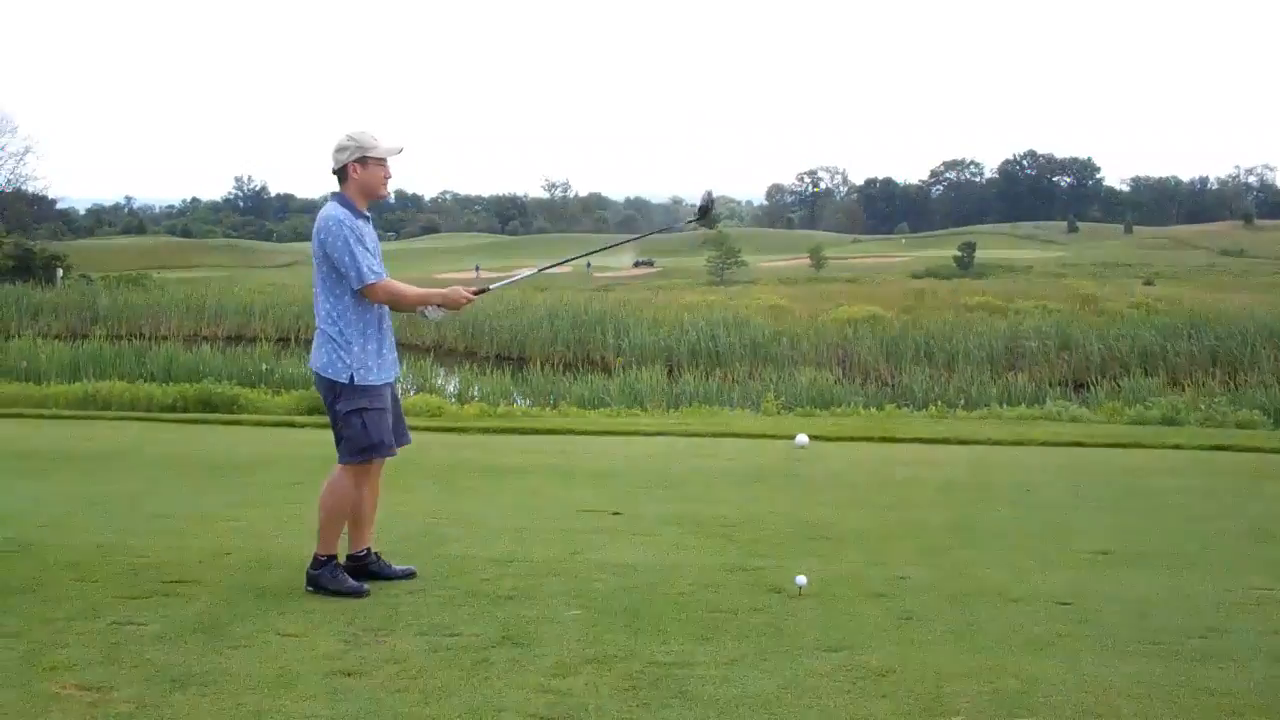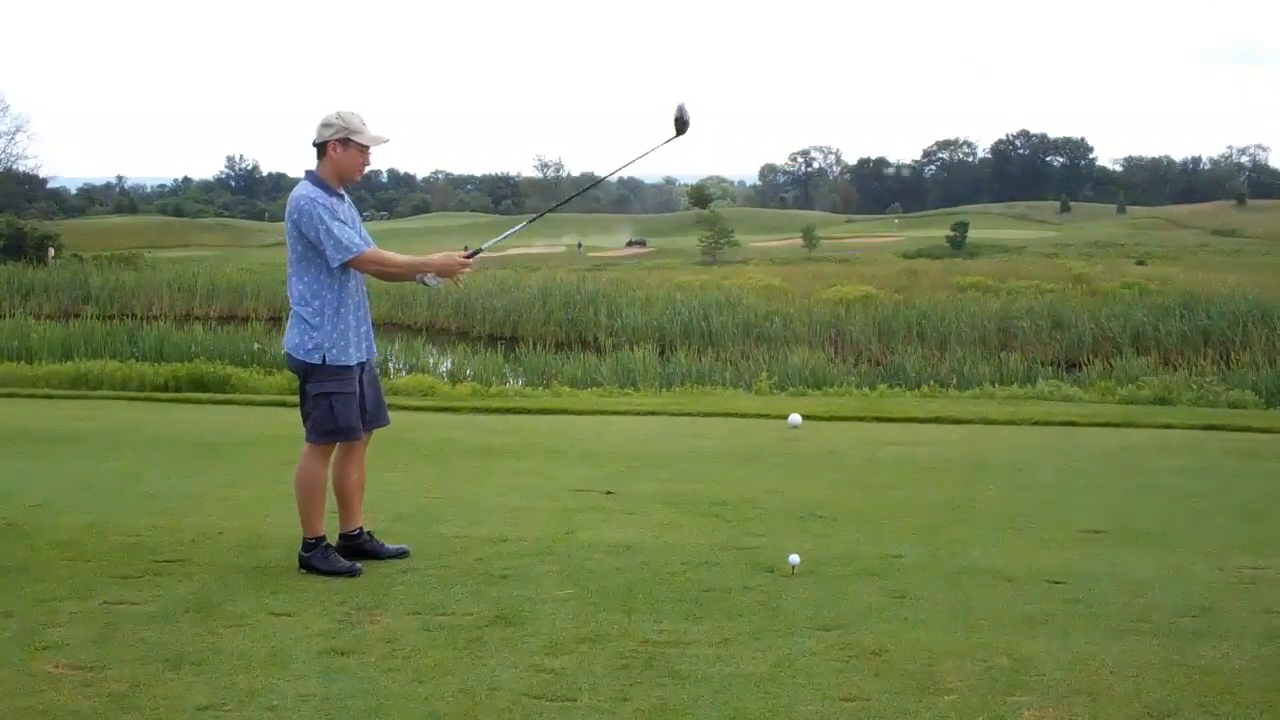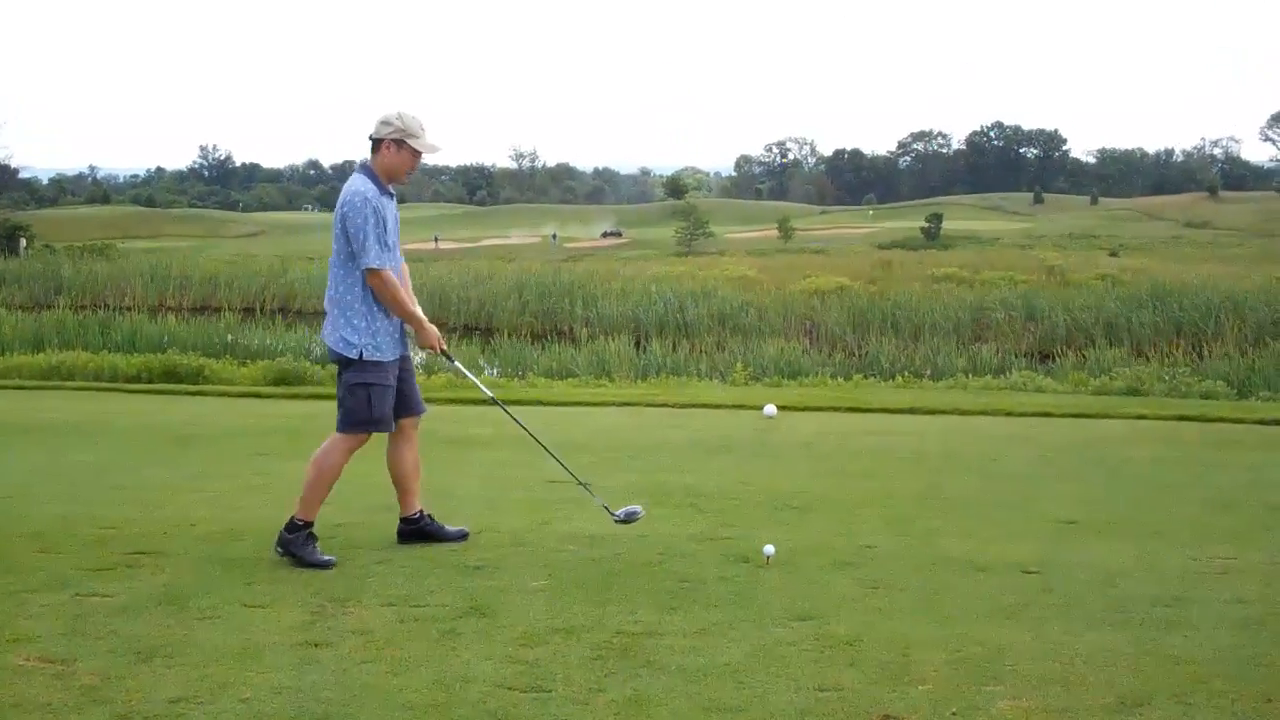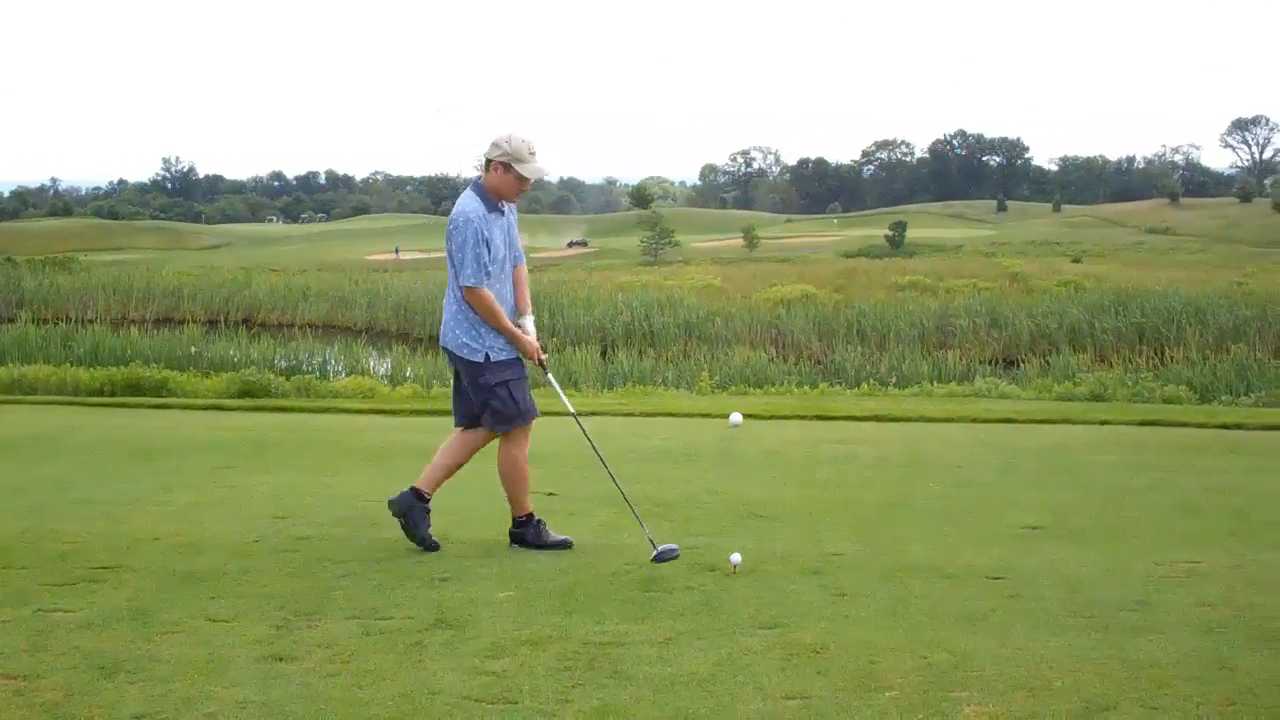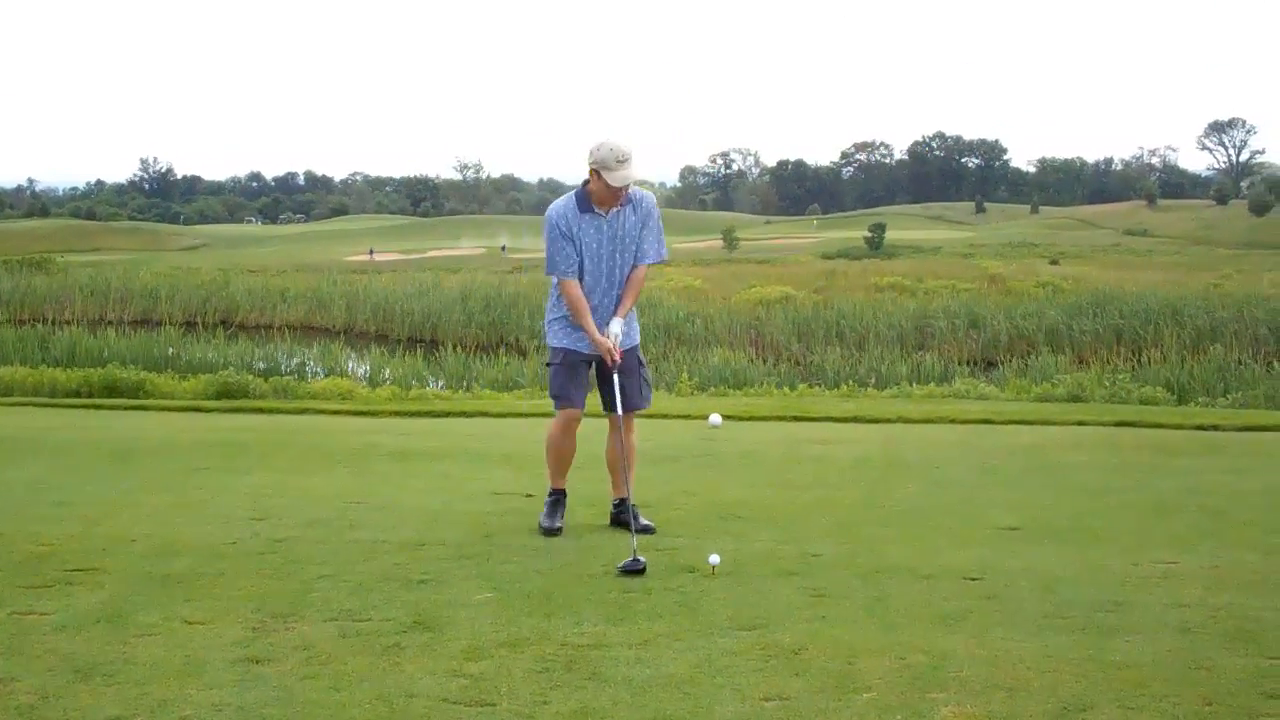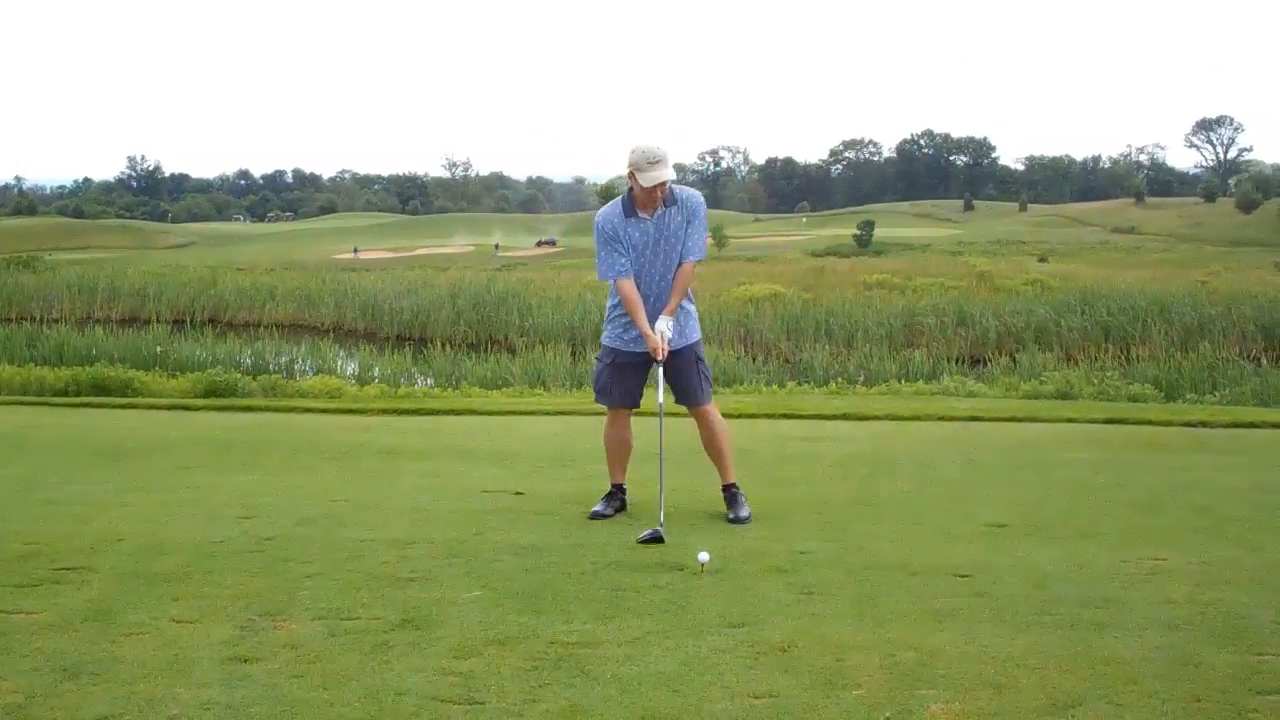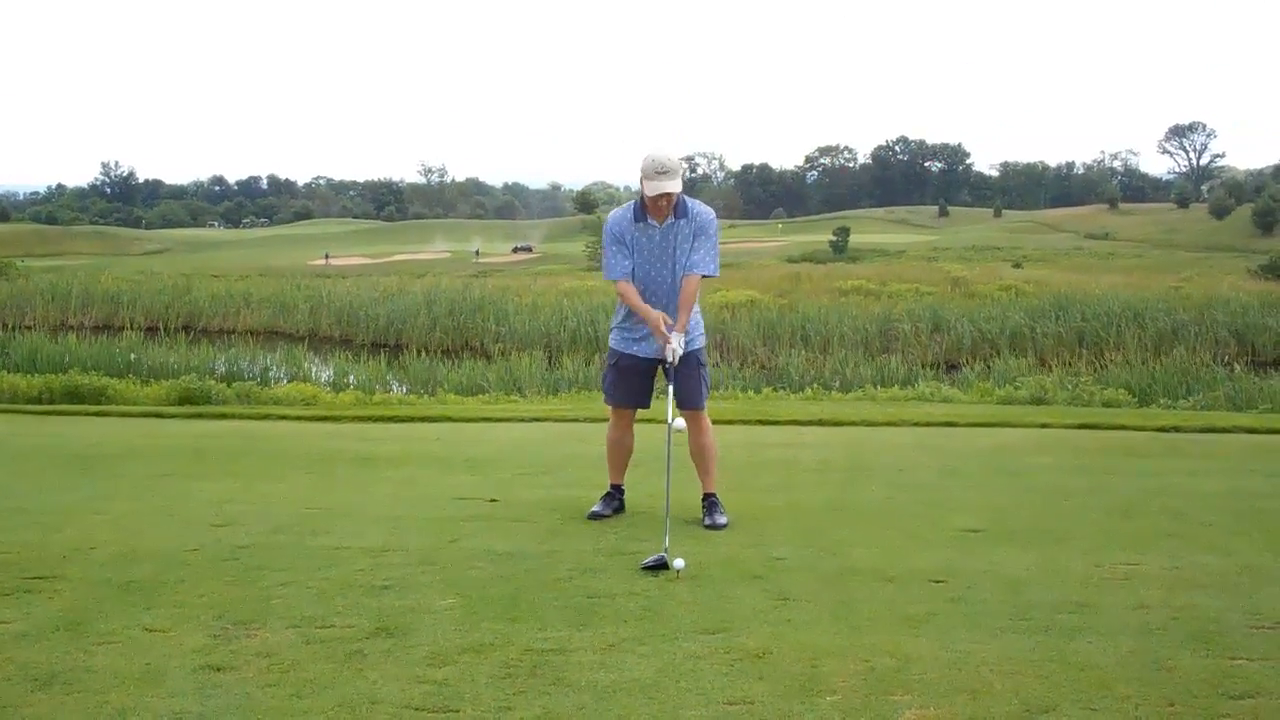
dt=0.7s
person 1, frame 1
left shoulder: (360, 220)
right shoulder: (336, 221)
left elbow: (383, 290)
right elbow: (376, 289)
left wrist: (430, 301)
right wrist: (439, 297)
left hip: (373, 363)
right hip: (349, 367)
left knee: (371, 460)
right knee: (358, 463)
left ankle: (360, 556)
right ankle: (322, 565)
person 1, frame 2
left shoulder: (341, 200)
right shoulder: (309, 201)
left elbow: (372, 262)
right elbow: (363, 260)
left wrist: (427, 270)
right wrist: (431, 264)
left hip: (355, 344)
right hip: (324, 347)
left knee: (358, 438)
right knee: (323, 443)
left ankle: (352, 536)
right ankle: (312, 546)
person 1, frame 3
left shoulder: (384, 194)
right shoulder: (361, 196)
right elbow: (375, 275)
left wrist: (416, 313)
right wrist: (419, 324)
left hip: (387, 337)
right hip: (364, 340)
left knee: (406, 424)
right knee: (352, 435)
left ankle: (413, 519)
right ankle: (297, 530)
person 1, frame 4
left shoulder: (506, 207)
right shoulder: (468, 216)
left elbow: (517, 264)
right elbow: (473, 291)
left wrist: (527, 321)
right wrist: (517, 338)
left hip: (495, 340)
right hip: (483, 343)
left knee: (474, 431)
right knee: (515, 429)
left ankle: (415, 499)
right ankle: (523, 524)
person 1, frame 5
left shoulder: (644, 204)
right shoulder: (561, 214)
left elbow: (642, 266)
right elbow: (567, 282)
left wrist: (619, 321)
right wrist: (595, 336)
left hip: (621, 330)
right hip: (571, 332)
left knee: (623, 419)
right knee: (568, 415)
left ankle: (622, 505)
right ankle: (556, 495)
person 1, frame 6
left shoulder: (692, 203)
right shoulder: (608, 219)
left elbow: (689, 265)
right elbow: (624, 282)
left wrist: (666, 318)
right wrist: (647, 333)
left hip: (679, 327)
right hip: (625, 334)
left knee: (703, 410)
right knee: (617, 411)
left ankle: (732, 491)
right ankle: (616, 492)
person 1, frame 7
left shoulder: (702, 218)
right shoulder: (618, 222)
left elbow: (693, 277)
right elbow: (621, 283)
left wrist: (678, 331)
right wrist: (649, 314)
left hip: (685, 336)
right hip: (631, 336)
left knee: (696, 415)
right knee: (620, 414)
left ankle: (711, 499)
right ankle: (615, 493)
